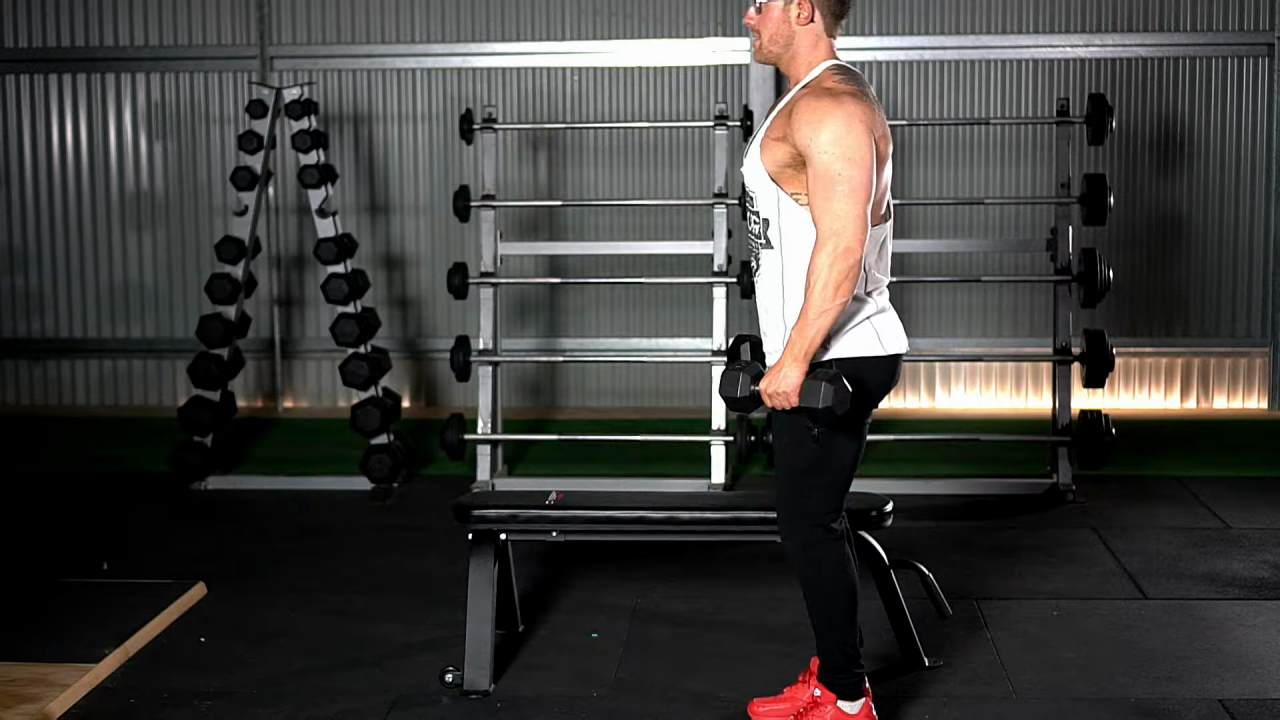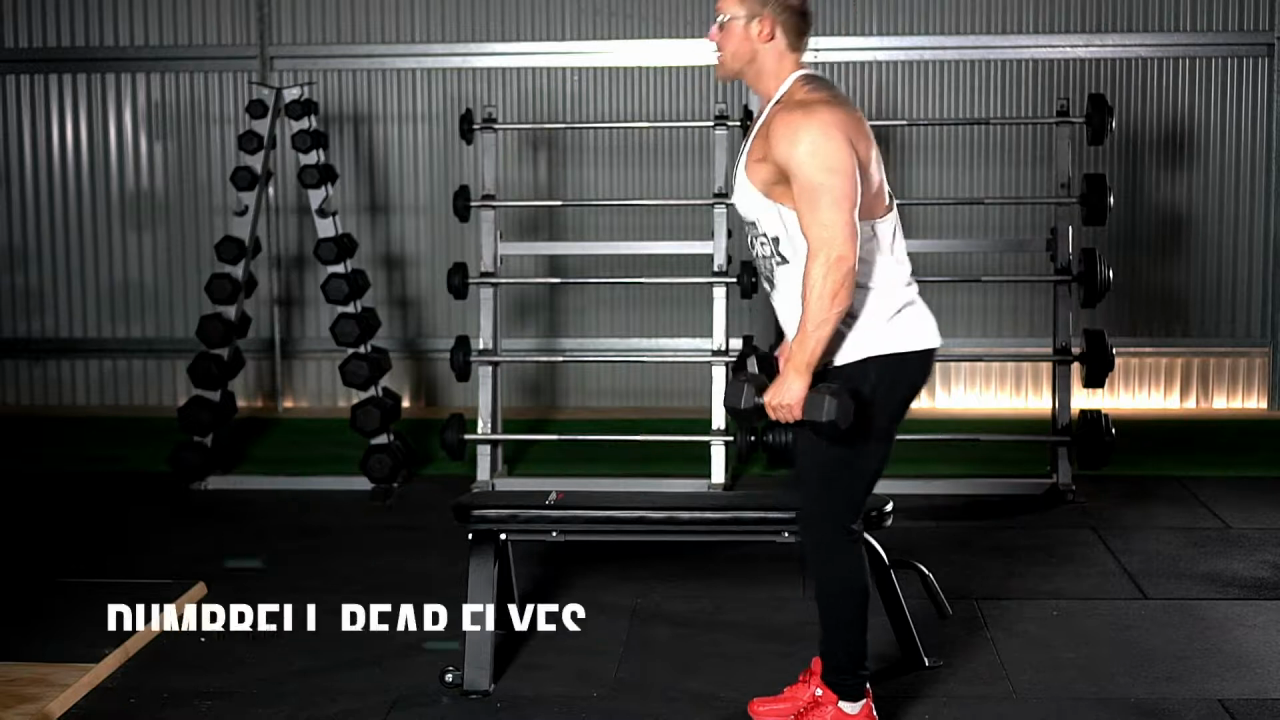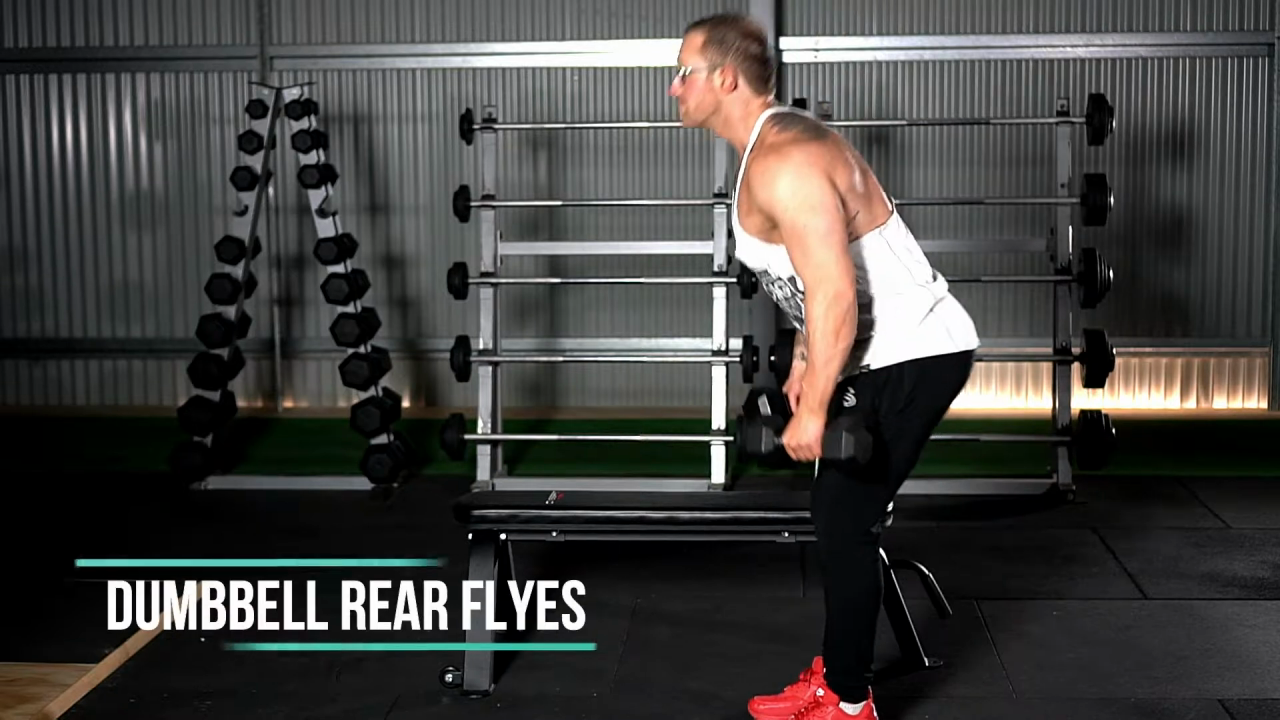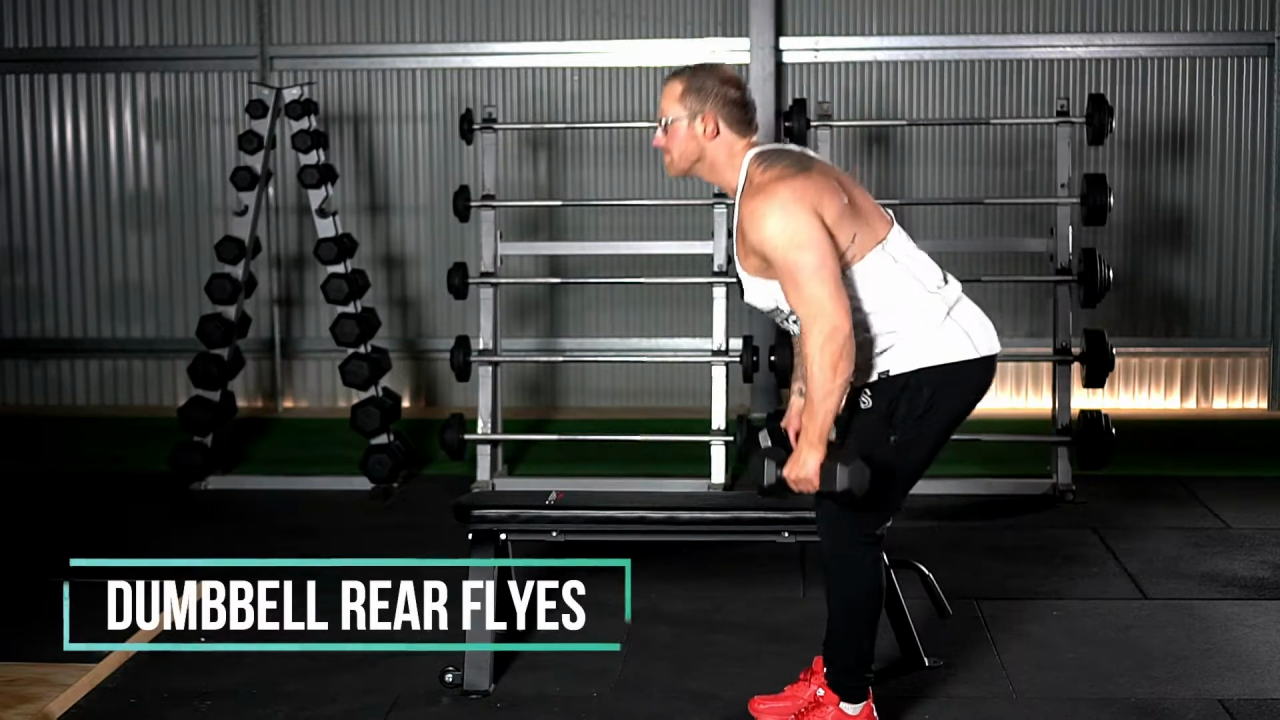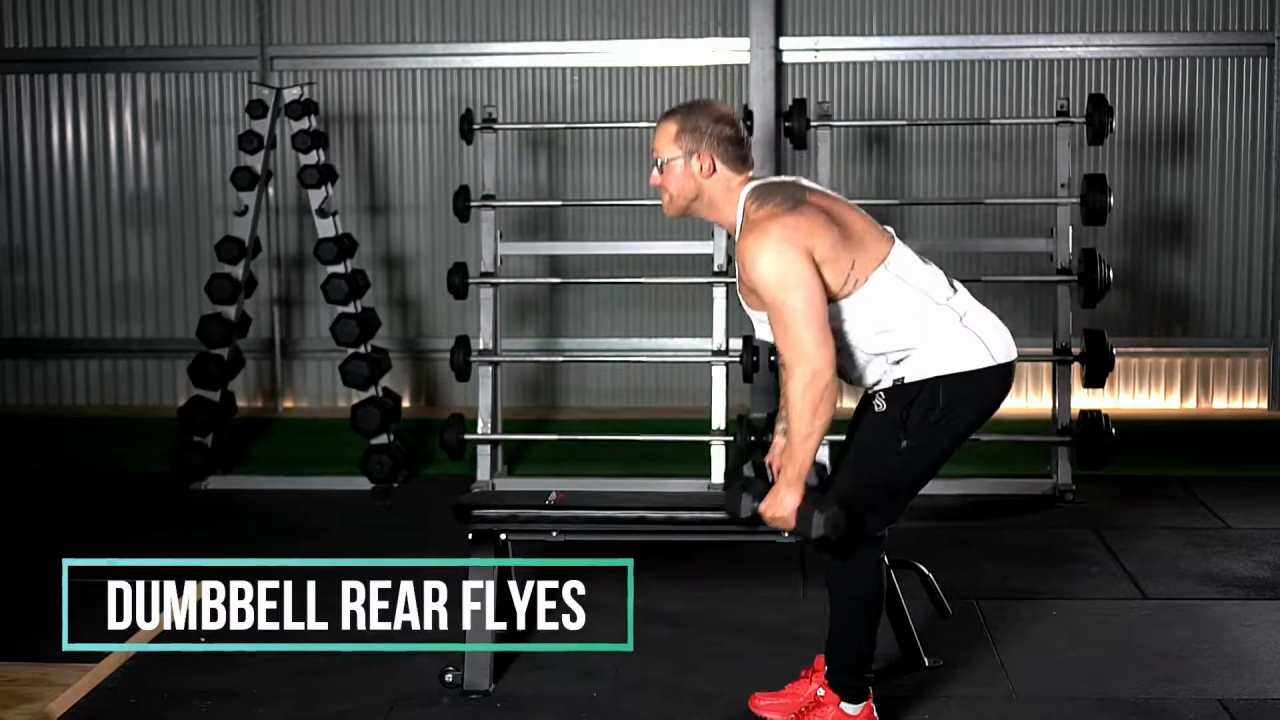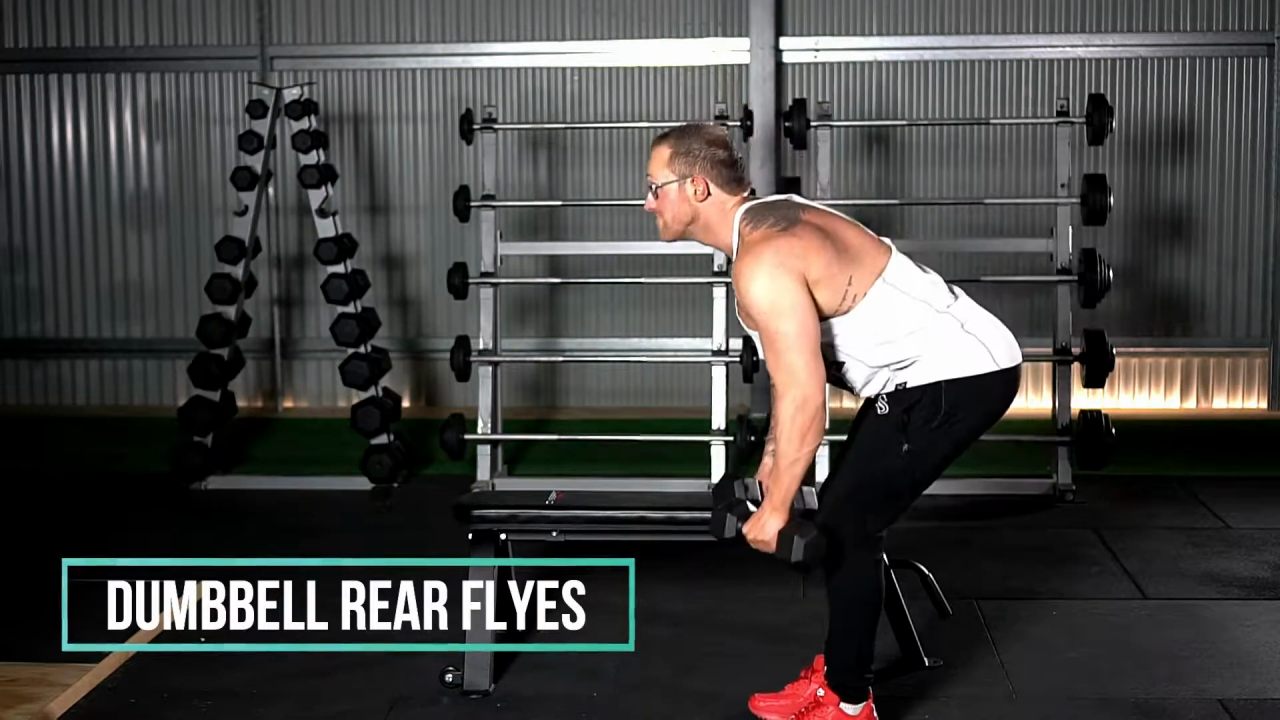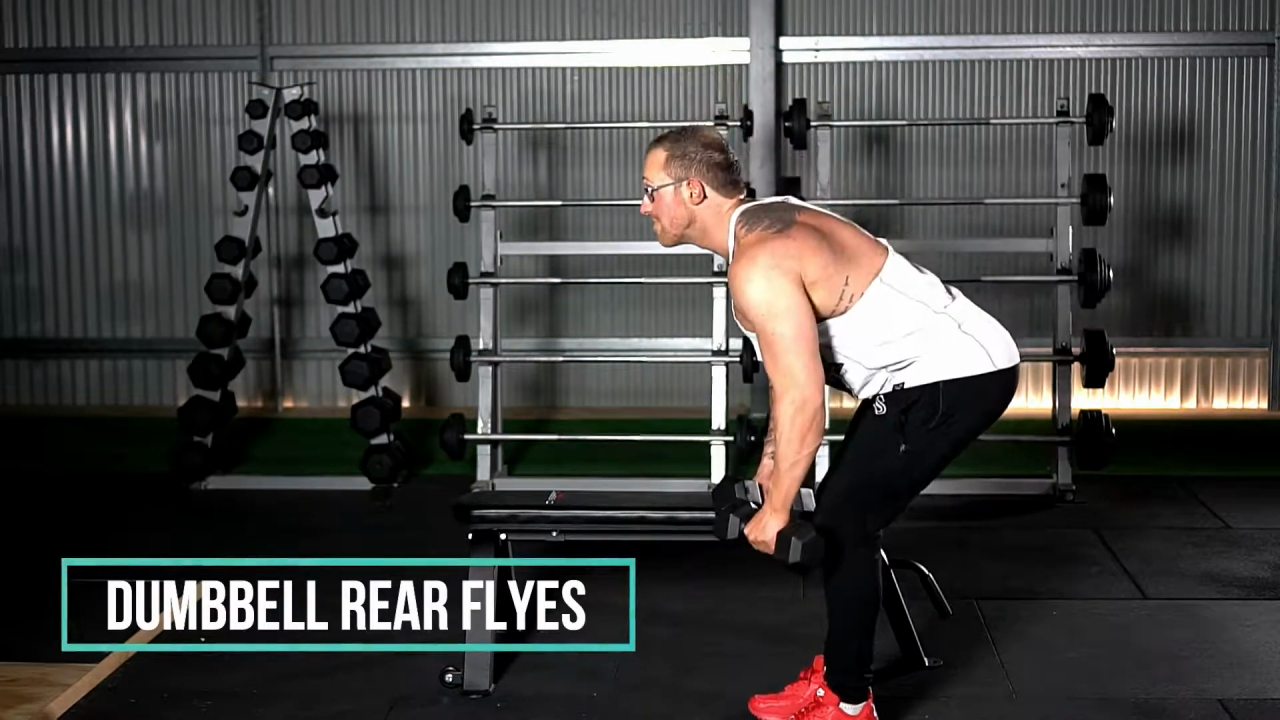
dt=0.3s
person 1, frame 1
left shoulder: (830, 108)
right shoulder: (818, 100)
left elbow: (843, 248)
left wrist: (794, 359)
left hip: (833, 359)
right hip: (825, 354)
left knee: (808, 524)
right knee: (811, 521)
person 1, frame 2
left shoulder: (803, 119)
right shoulder: (792, 112)
left elbow: (836, 256)
left wrist: (797, 372)
right wrist: (797, 344)
left hip: (873, 354)
right hip: (864, 349)
left knee: (826, 523)
right knee: (825, 518)
person 1, frame 3
left shoulder: (782, 161)
right shoulder: (779, 145)
left elbow: (835, 294)
left wrist: (812, 410)
right wrist: (802, 368)
left hip: (911, 357)
right hip: (897, 351)
left knee: (845, 523)
right knee: (839, 517)
person 1, frame 4
left shoulder: (770, 201)
right shoulder: (771, 177)
left elbow: (831, 329)
right elbow: (814, 309)
left wrist: (814, 443)
right wrist: (801, 399)
left hip: (936, 361)
right hip: (926, 352)
left knee: (848, 520)
right knee: (843, 514)
person 1, frame 5
left shoulder: (766, 239)
right shoulder: (772, 209)
left elbow: (814, 369)
right elbow: (807, 346)
left wrist: (790, 484)
right wrist: (785, 434)
left hip: (951, 371)
right hip: (940, 360)
left knee: (847, 522)
right knee: (846, 515)
person 1, frame 6
left shoulder: (762, 261)
right shoulder: (770, 223)
left elbow: (803, 396)
right elbow: (800, 369)
left wrist: (775, 507)
right wrist: (772, 461)
left hip: (958, 375)
right hip: (948, 362)
left knee: (846, 523)
right knee: (844, 511)
right ankle: (839, 672)
person 1, frame 7
left shoulder: (758, 264)
right shoulder: (765, 227)
left elbow: (802, 397)
right elbow: (796, 371)
left wrist: (775, 509)
right wrist: (771, 462)
left hip: (955, 375)
right hip: (944, 364)
left knee: (843, 524)
right knee: (841, 512)
